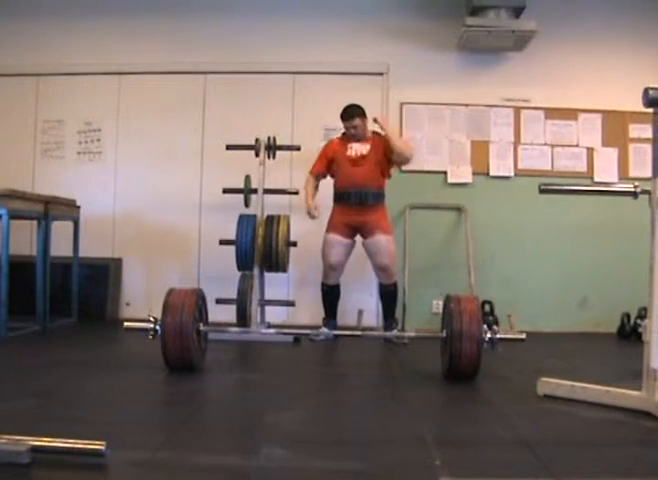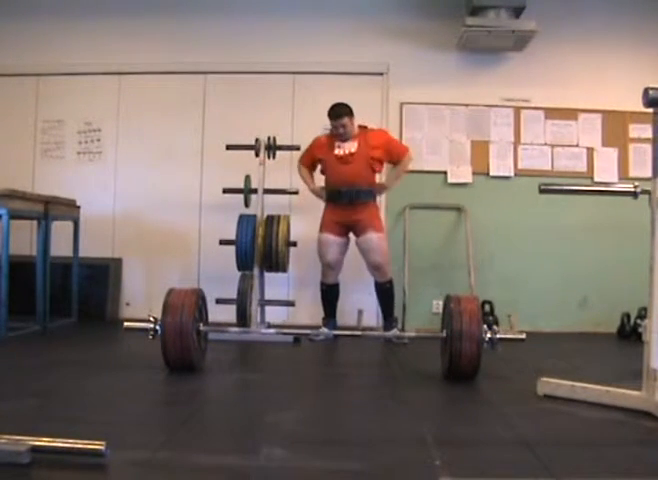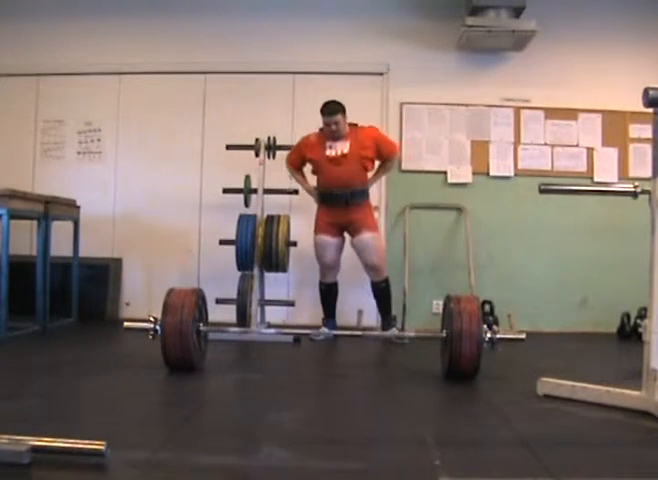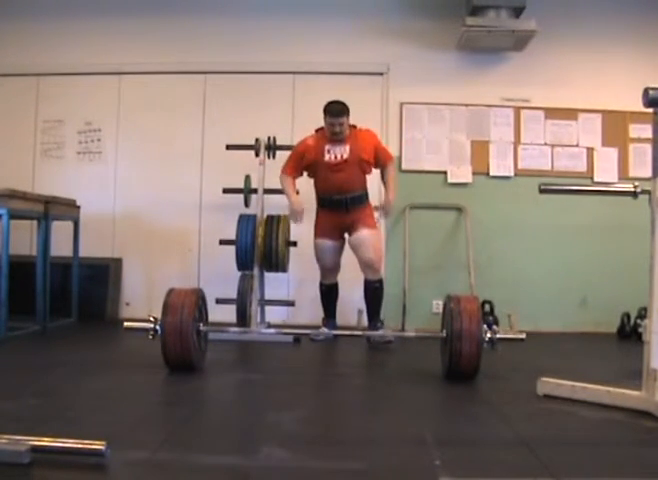
dt=0.3s
person 1, frame 1
left shoulder: (383, 144)
right shoulder: (334, 145)
left elbow: (406, 156)
right elbow: (314, 175)
left wrist: (387, 132)
right wrist: (310, 199)
left hip: (375, 213)
right hip: (342, 213)
left knee: (387, 270)
right knee: (330, 268)
left ankle: (391, 325)
right ankle: (329, 324)
person 1, frame 2
left shoulder: (377, 138)
right shoulder: (321, 143)
left elbow: (405, 157)
right elbow: (303, 164)
left wrist: (388, 182)
right wrist: (312, 187)
left hip: (366, 210)
right hip: (333, 212)
left knee: (381, 268)
right knee: (329, 268)
left ankle: (390, 325)
right ankle: (329, 324)
person 1, frame 3
left shoulder: (368, 135)
right shoulder: (310, 142)
left elbow: (393, 154)
right elbow: (291, 163)
left wrist: (372, 180)
right wrist: (307, 187)
left hip: (360, 210)
right hip: (327, 213)
left knee: (376, 267)
right knee: (327, 269)
left ankle: (388, 324)
right ankle: (329, 324)
person 1, frame 4
left shoulder: (367, 138)
right shoulder: (309, 145)
left elbow: (387, 163)
right elbow: (287, 173)
left wrist: (390, 194)
right wrist: (293, 198)
left hip: (360, 211)
right hip: (327, 214)
left knee: (372, 264)
right knee: (328, 271)
left ankle: (376, 324)
right ankle: (329, 324)
